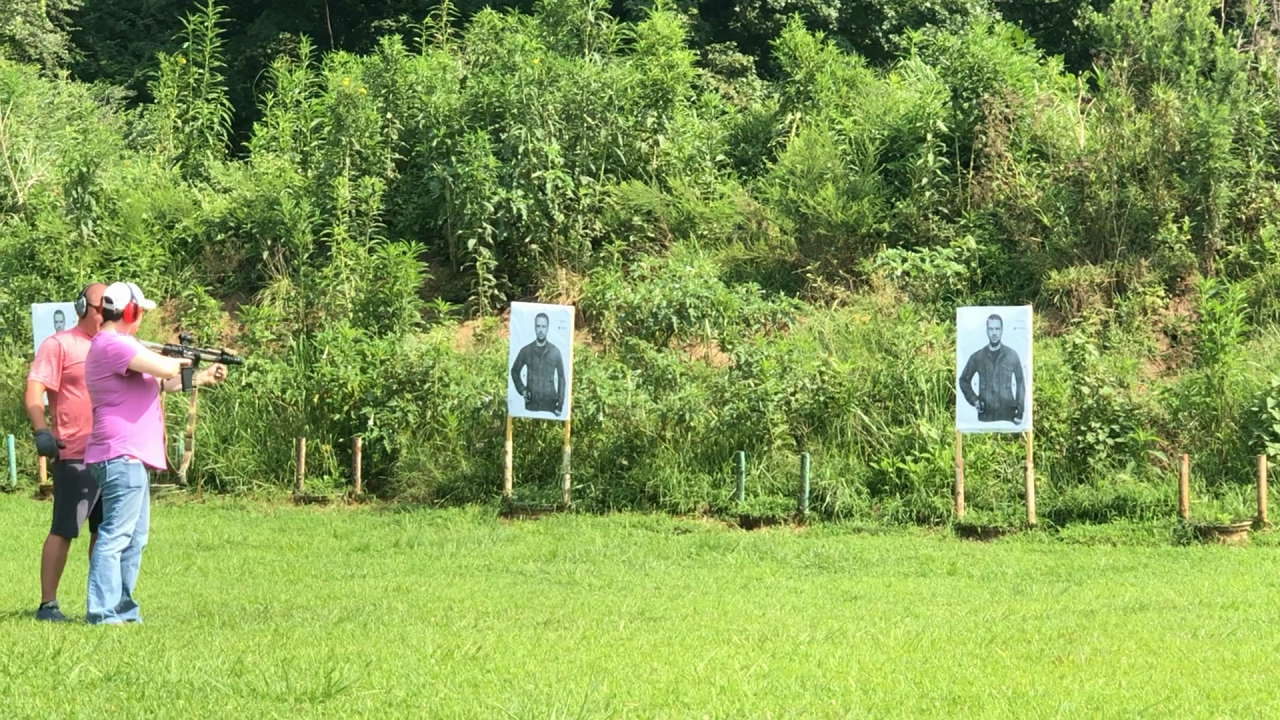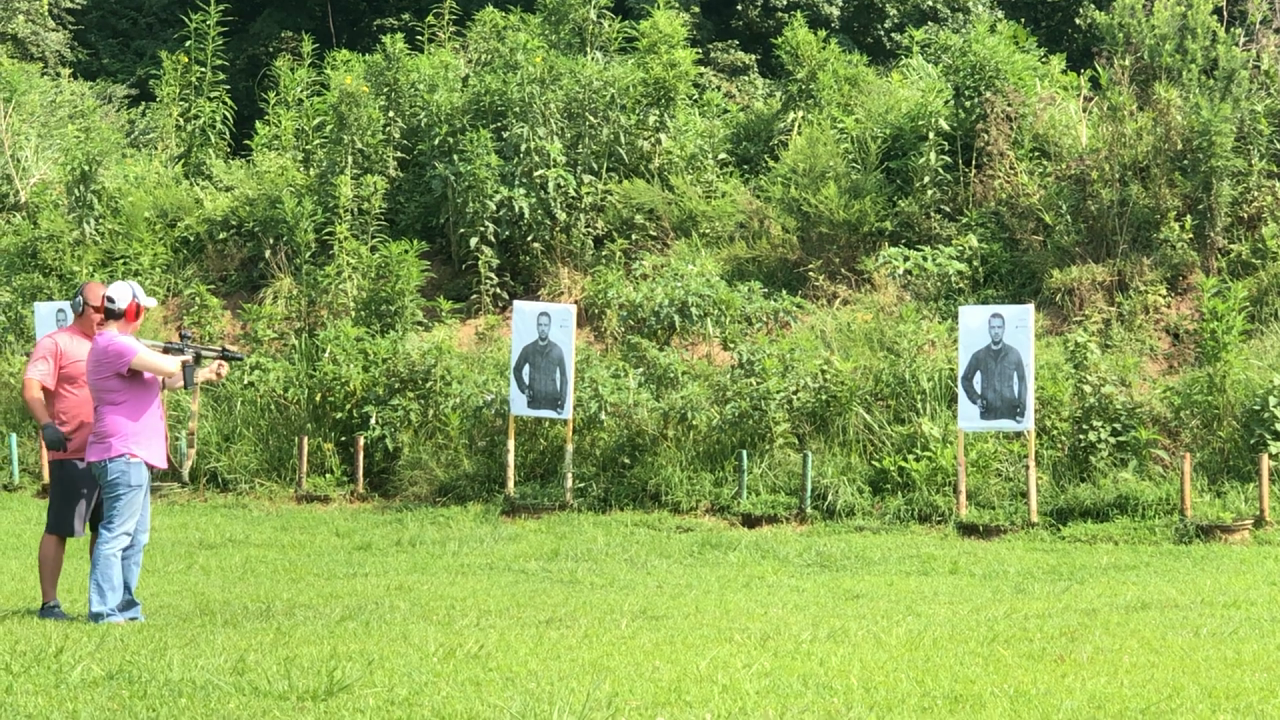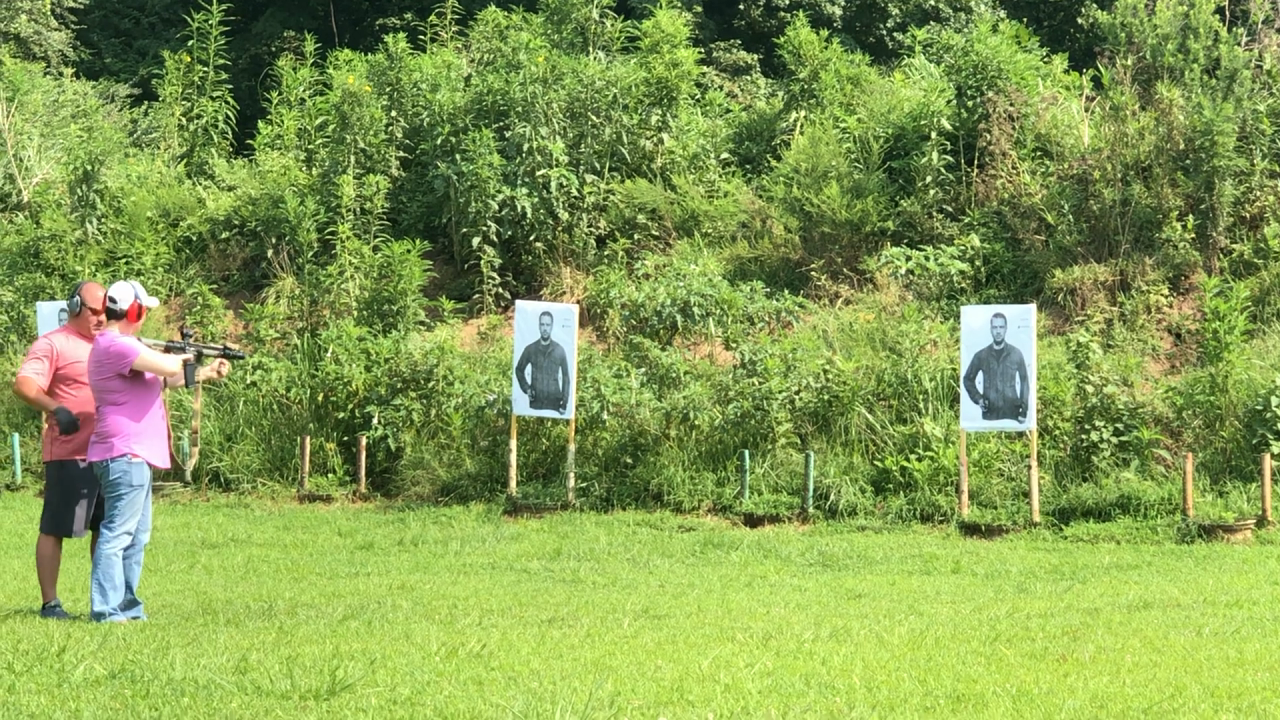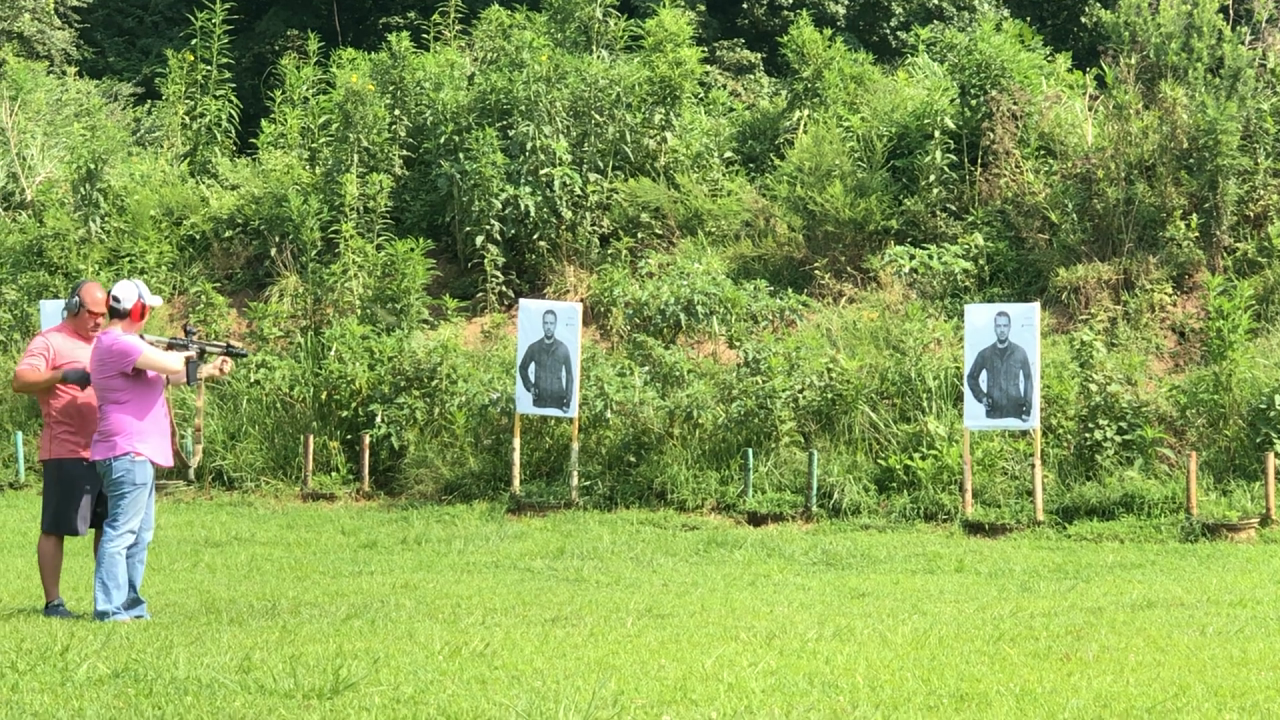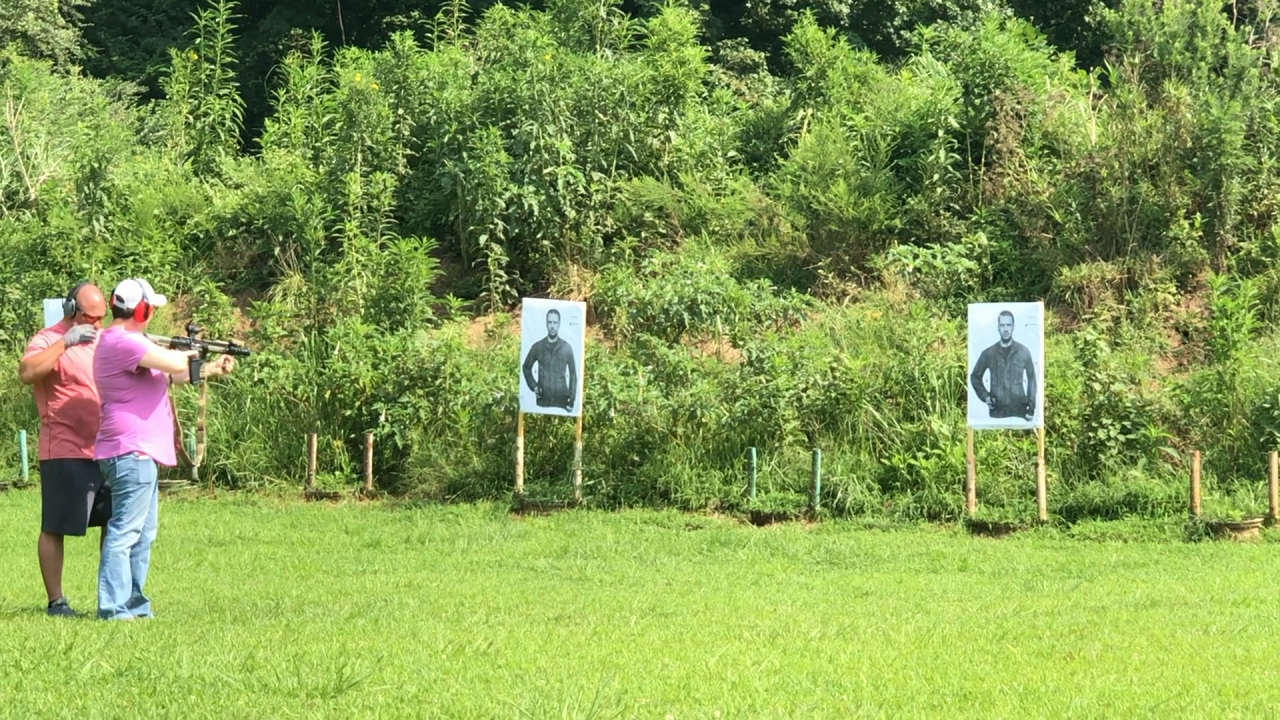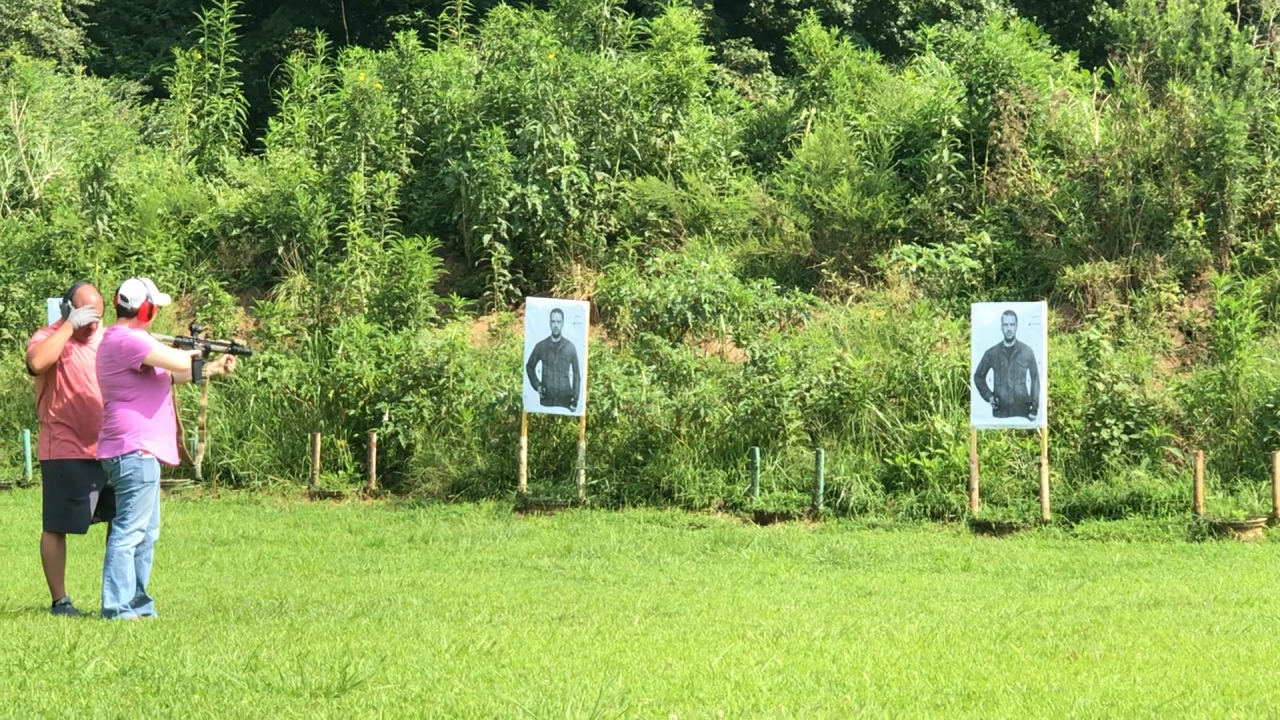
dt=0.1s
person 1, frame 1
left shoulder: (117, 345)
right shoulder: (115, 344)
left elbow: (158, 383)
right elbow: (164, 370)
left wrist: (203, 377)
right wrist: (176, 362)
left hip: (132, 456)
right hip: (121, 457)
left knee: (134, 538)
right knee: (115, 536)
left ankle: (122, 609)
right ankle: (102, 615)
person 1, frame 2
left shoulder: (117, 344)
right shoulder: (115, 344)
left elbow: (159, 382)
right elbow: (166, 368)
left wrist: (205, 374)
right wrist: (178, 359)
left hip: (133, 455)
right hip: (122, 455)
left knee: (135, 537)
right knee: (116, 535)
left ankle: (124, 607)
right ankle: (103, 613)
person 1, frame 3
left shoulder: (121, 344)
right shoulder: (116, 345)
left elbow: (160, 380)
right elbow: (168, 368)
left wrist: (206, 373)
right wrist: (178, 358)
left hip: (134, 455)
right hip: (124, 455)
left knee: (136, 536)
right knee: (117, 534)
left ankle: (126, 606)
right ankle: (105, 612)
person 1, frame 4
left shoulder: (123, 342)
right shoulder: (119, 344)
left elbow: (163, 377)
right elbow: (170, 366)
left wrist: (209, 370)
right wrist: (180, 355)
left hip: (136, 453)
right hip: (127, 453)
left knee: (139, 535)
right knee: (121, 533)
left ankle: (130, 605)
right ankle: (109, 610)
person 1, frame 5
left shoulder: (122, 340)
right shoulder: (124, 342)
left elbow: (164, 376)
right elbow: (175, 365)
left wrist: (211, 369)
right wrist: (185, 354)
left hip: (138, 452)
right hip: (130, 453)
left knee: (142, 533)
right knee: (124, 532)
left ankle: (133, 603)
right ankle: (113, 609)
person 1, frame 6
left shoulder: (125, 338)
right shoulder: (128, 340)
left elbow: (167, 376)
right elbow: (179, 364)
left wrist: (213, 368)
right wrist: (188, 353)
left hip: (140, 451)
right hip: (134, 451)
left knee: (145, 533)
right knee: (129, 531)
left ankle: (137, 603)
right ankle: (117, 608)
person 2, frame 1
right shoulder: (59, 344)
right elbow: (33, 390)
right wrist: (42, 430)
right hip: (74, 454)
right knee: (64, 529)
right ankle: (48, 604)
person 2, frame 2
right shoulder: (55, 343)
right elbow: (30, 388)
right wrist: (46, 425)
right hip: (72, 452)
right knee: (59, 528)
right ankle: (49, 603)
person 2, frame 3
right shoulder: (52, 343)
right elbow: (22, 385)
right wrist: (54, 409)
right hip: (69, 454)
right knee: (55, 529)
right ankle: (50, 603)
person 2, frame 4
right shoulder: (49, 341)
right elbow: (20, 380)
right wrist: (61, 375)
right hip: (67, 452)
right knee: (56, 528)
right ankle: (53, 602)
person 2, frame 5
right shoulder: (47, 339)
right elbow: (27, 373)
right wrist: (65, 341)
right hip: (65, 452)
right knee: (55, 528)
right ankle: (56, 600)
person 2, frame 6
left shoulder: (105, 336)
right shoulder: (47, 337)
right elbow: (36, 363)
right wrist: (70, 325)
right hip: (65, 451)
right knee: (56, 526)
right ankle: (59, 600)
